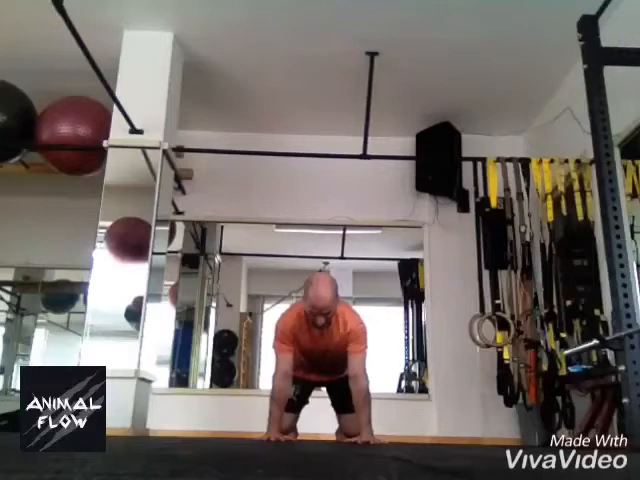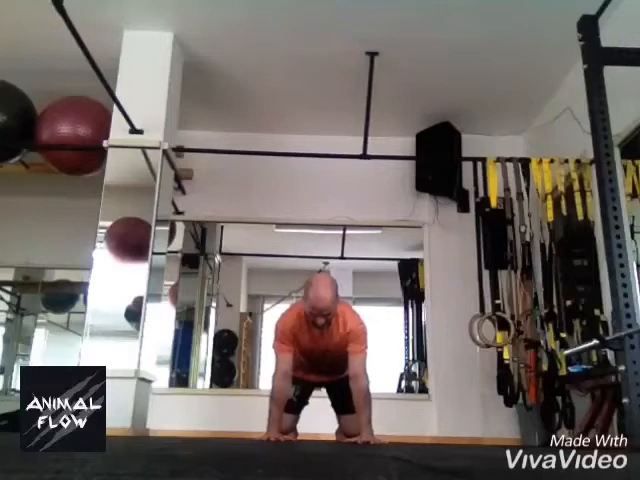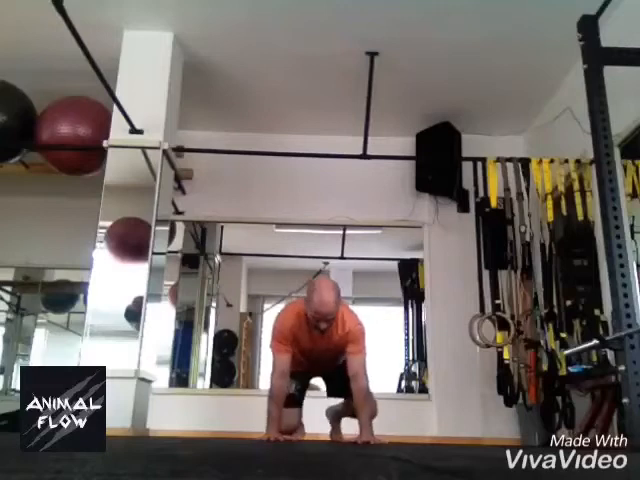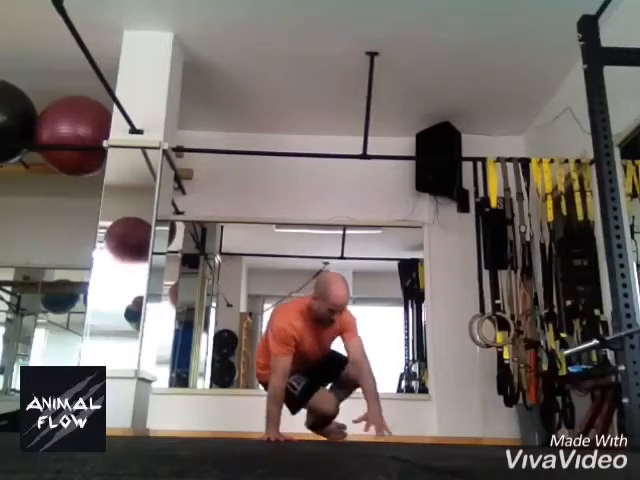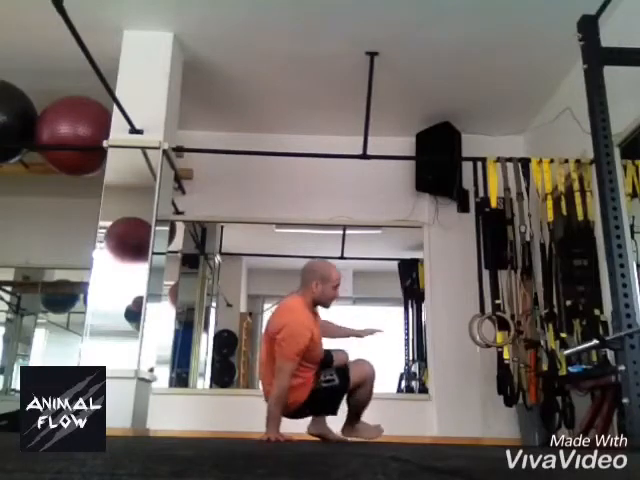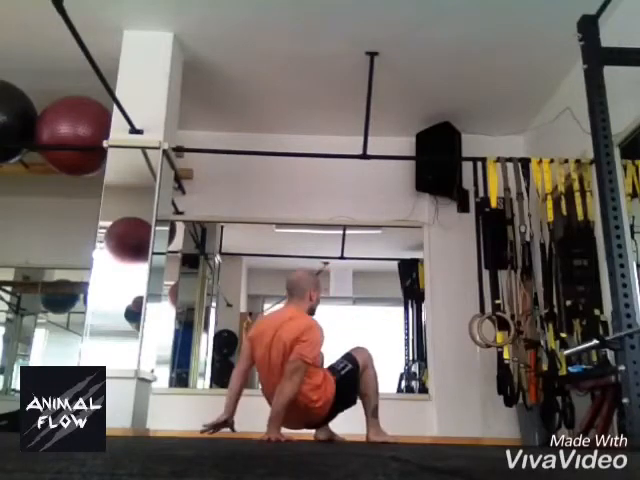
dt=0.4s
person 1, frame 1
left shoulder: (353, 324)
right shoulder: (288, 322)
left elbow: (358, 377)
right elbow: (283, 375)
left wrist: (366, 430)
right wrist: (273, 429)
left hip: (339, 373)
right hip: (300, 371)
left knee: (353, 432)
right knee: (284, 428)
left ankle: (342, 433)
right ankle: (292, 430)
person 1, frame 2
left shoulder: (353, 324)
right shoulder: (288, 322)
left elbow: (358, 377)
right elbow: (282, 375)
left wrist: (366, 431)
right wrist: (272, 428)
left hip: (340, 374)
right hip: (300, 373)
left knee: (354, 432)
right knee: (283, 430)
left ankle: (342, 433)
right ankle: (291, 433)
person 1, frame 3
left shoulder: (351, 324)
right shoulder: (287, 320)
left elbow: (358, 376)
right elbow: (280, 375)
left wrist: (366, 431)
right wrist: (272, 429)
left hip: (335, 362)
right hip: (296, 364)
left knee: (370, 411)
right knee: (287, 427)
left ankle: (336, 414)
right ankle: (297, 427)
person 1, frame 4
left shoulder: (343, 317)
right shoulder: (287, 320)
left elbow: (359, 362)
right elbow: (278, 378)
left wrist: (374, 409)
right wrist: (272, 430)
right hip: (274, 370)
left knee: (355, 375)
right knee: (328, 407)
left ankle: (320, 418)
right ankle: (316, 423)
person 1, frame 5
left shoulder: (306, 304)
right shoulder: (294, 322)
left elbow: (319, 326)
right elbow: (283, 379)
left wrist: (356, 332)
right wrist: (272, 431)
right hip: (295, 396)
left knee: (341, 358)
right knee: (365, 370)
left ankle: (318, 425)
right ankle: (352, 427)
person 1, frame 6
left shoulder: (261, 324)
right shoulder: (309, 327)
left elbow: (240, 372)
right elbow: (290, 381)
left wrist: (227, 415)
right wrist: (272, 429)
left hip: (290, 414)
right hip: (317, 406)
right knee: (362, 355)
left ankle: (323, 429)
right ankle: (374, 429)
